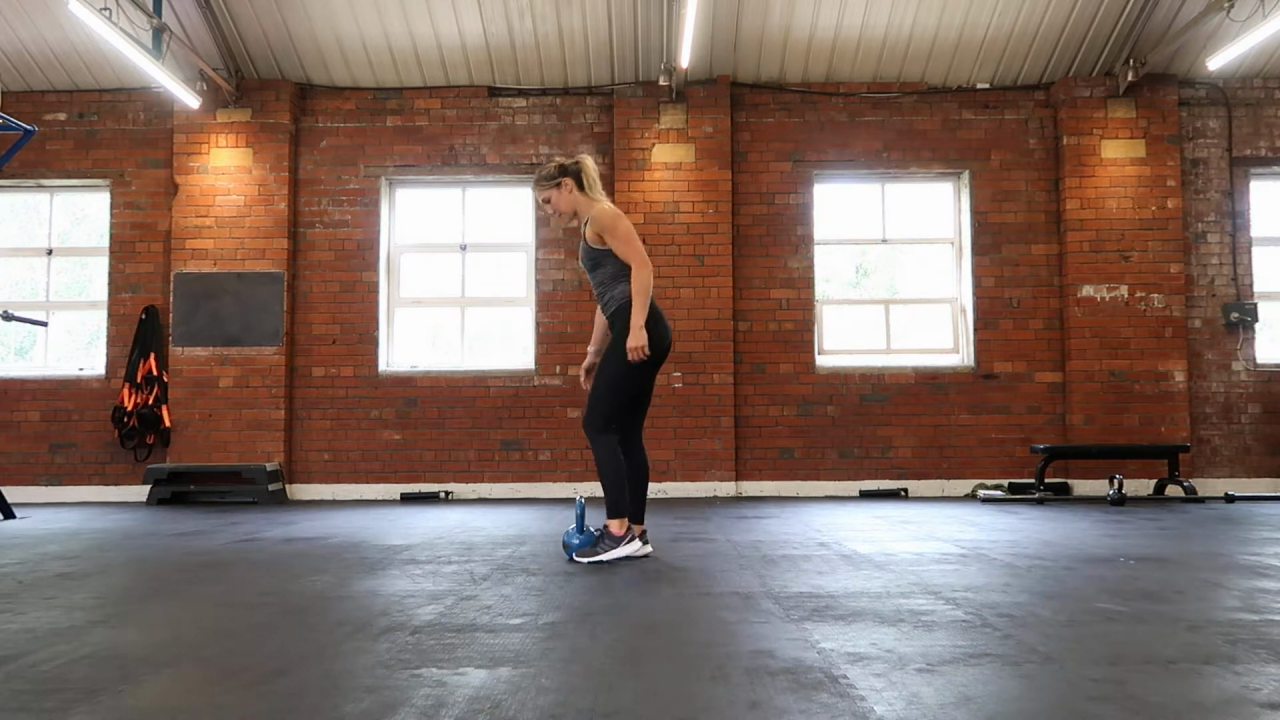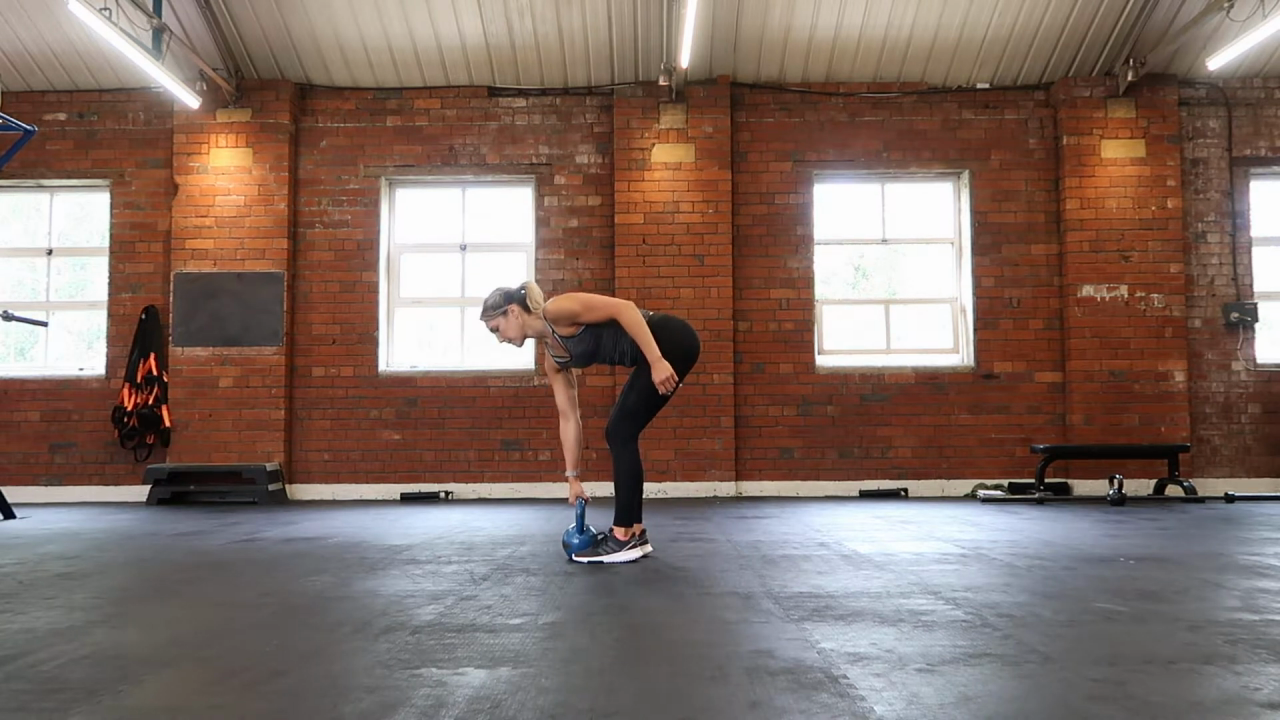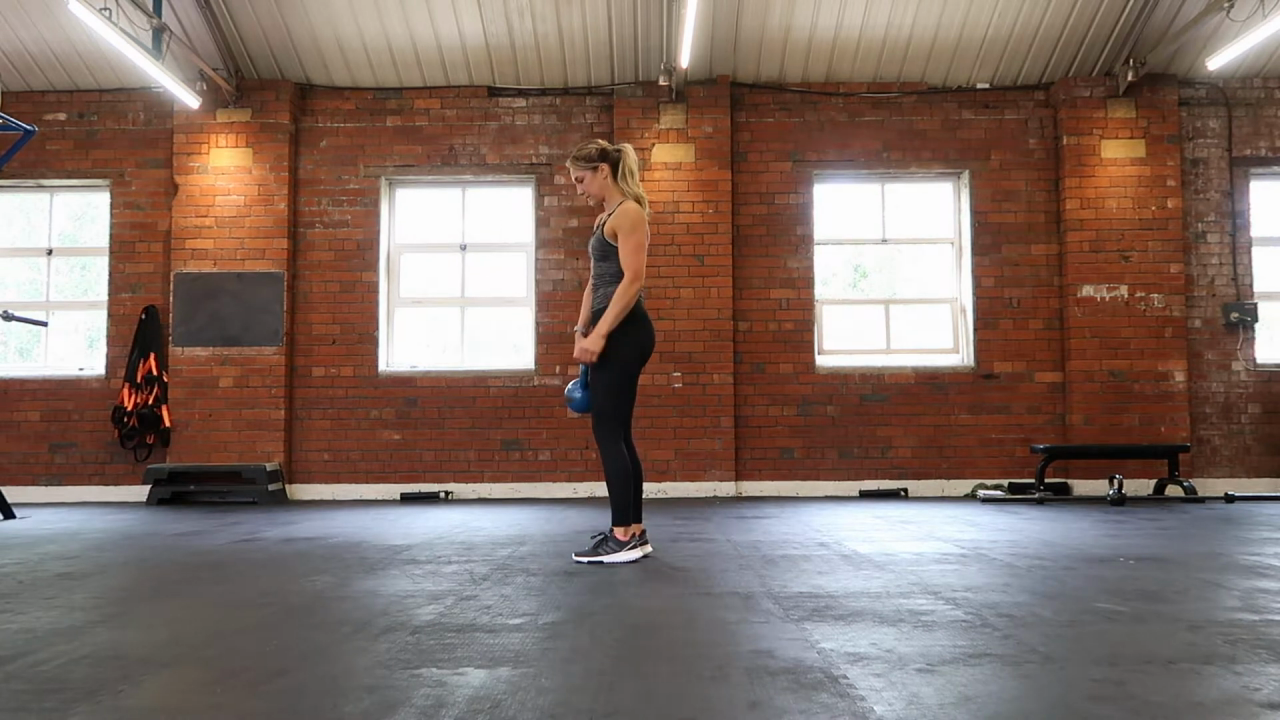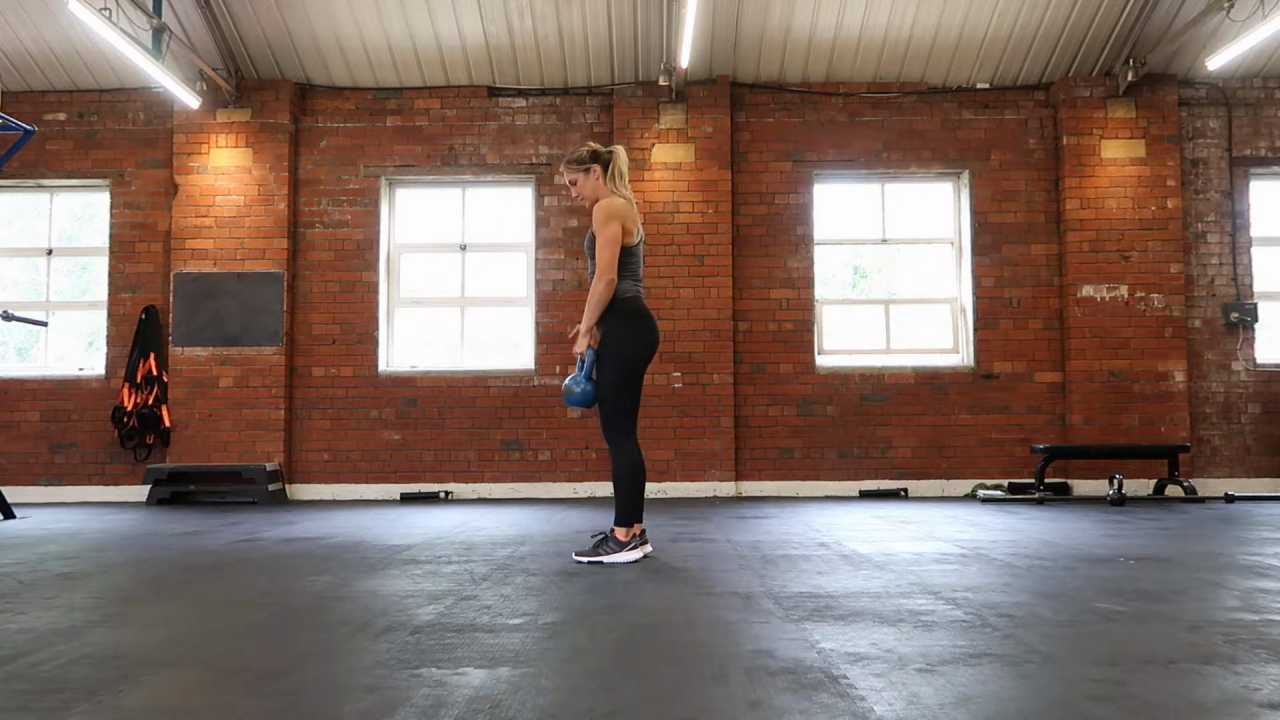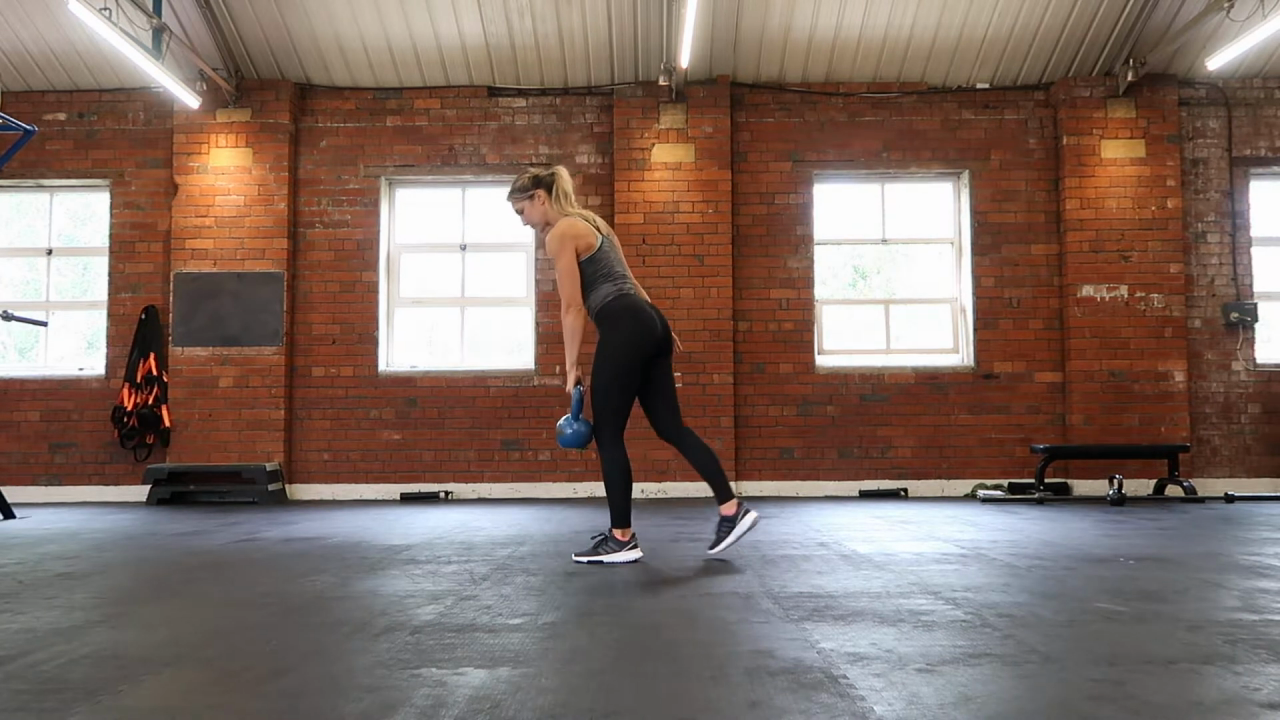
dt=1s
person 1, frame 1
left shoulder: (602, 215)
right shoulder: (591, 225)
left elbow: (642, 268)
left wrist: (637, 327)
right wrist: (593, 352)
left hip: (638, 331)
right hip: (630, 331)
left knee: (598, 426)
right knee: (627, 434)
left ankle: (620, 530)
right ankle: (634, 532)
person 1, frame 2
left shoulder: (557, 310)
right shoulder: (553, 357)
left elbow: (624, 308)
right elbow: (568, 418)
left wrist: (657, 362)
right wrist: (573, 477)
left hip: (670, 342)
right hip: (654, 352)
left knee: (622, 433)
right knee: (619, 433)
left ankle: (624, 536)
right ankle: (634, 531)
person 1, frame 3
left shoulder: (628, 213)
right shoulder: (606, 217)
left elbow: (632, 280)
left wrist: (598, 334)
right wrist: (581, 331)
left hip: (622, 333)
right hip: (615, 332)
left knee: (607, 432)
right knee: (617, 434)
left ankle: (623, 537)
right ankle: (634, 531)
person 1, frame 4
left shoulder: (608, 208)
right shoulder: (621, 210)
left elbow: (606, 278)
left wrist: (587, 329)
right wrist: (591, 324)
left hip: (625, 330)
right hip: (626, 327)
left knee: (618, 432)
right knee: (621, 432)
left ankle: (624, 537)
right ankle: (634, 530)
person 1, frame 5
left shoulder: (558, 234)
right shoulder: (589, 222)
left elbow: (573, 308)
left wrist: (572, 368)
left hip: (623, 330)
right hip: (648, 322)
left knee: (608, 435)
right knee: (669, 425)
left ankle: (622, 538)
right ankle: (731, 509)
